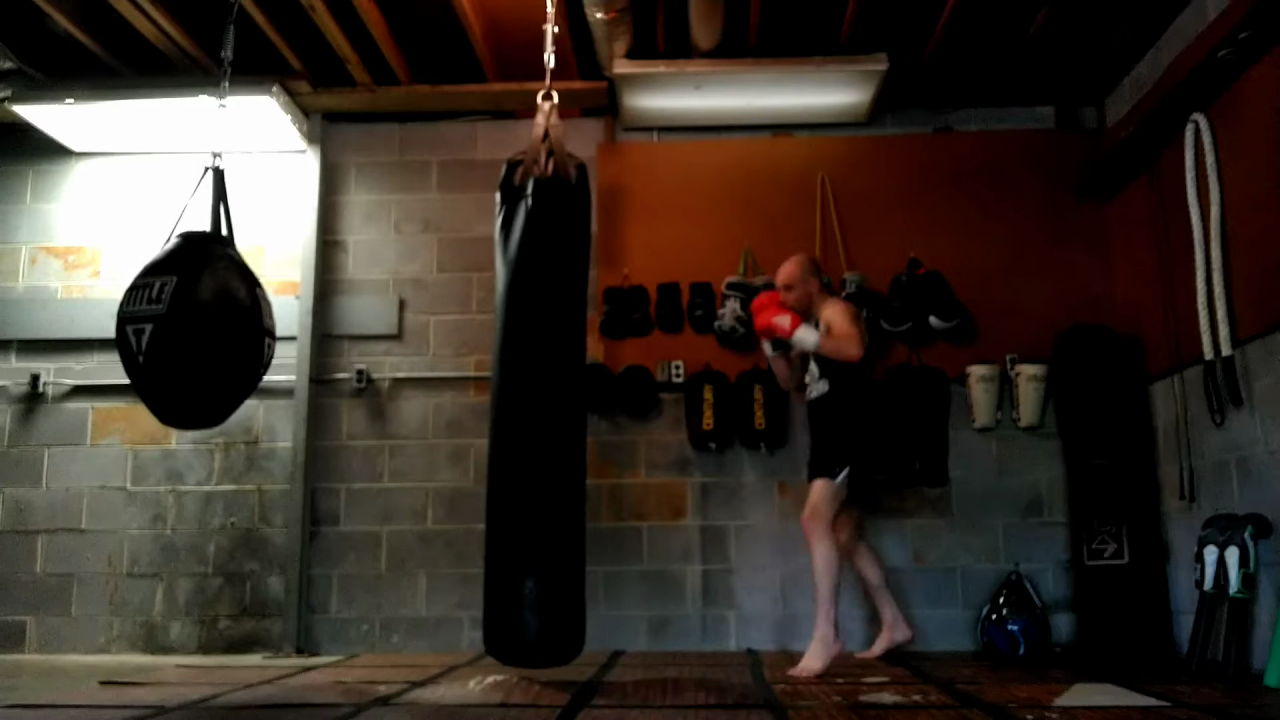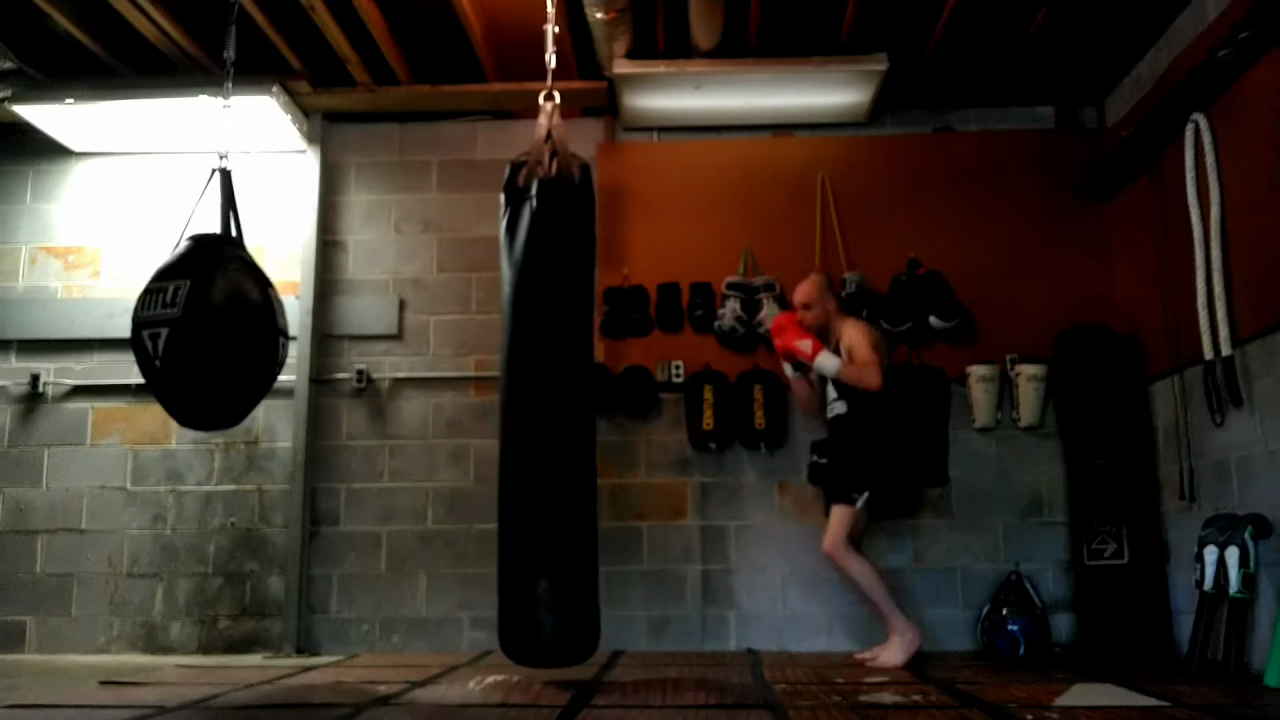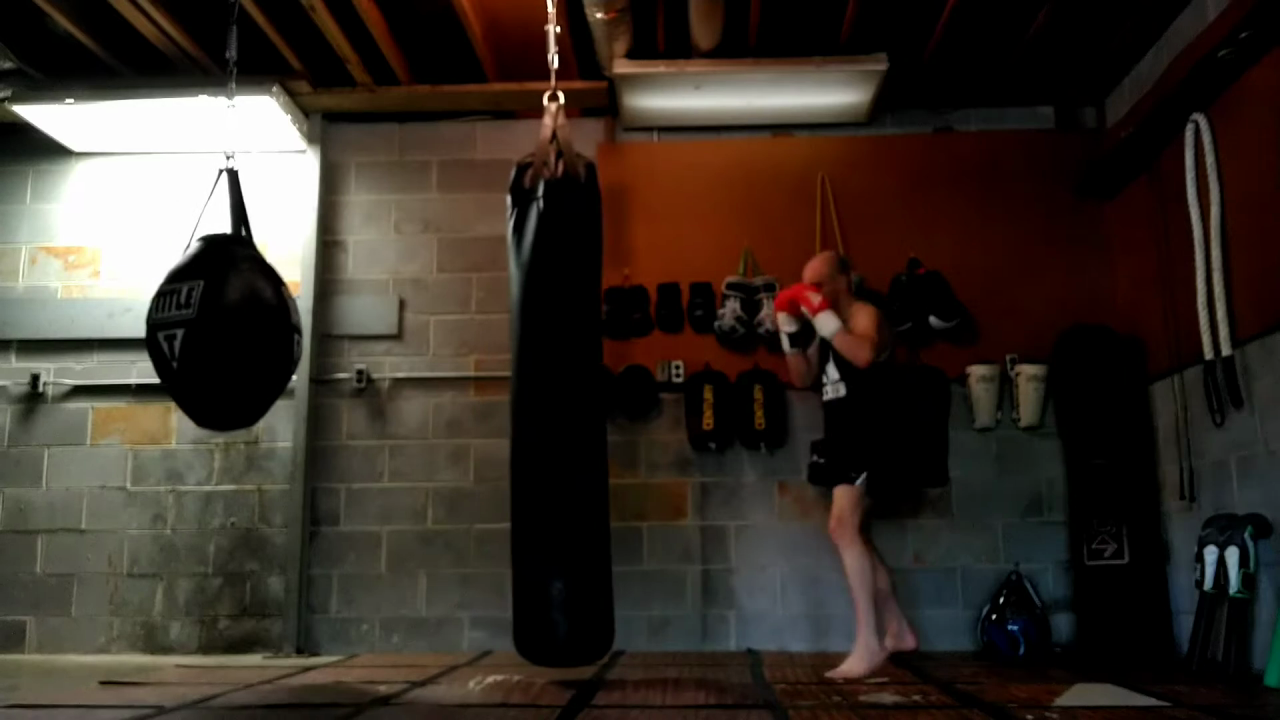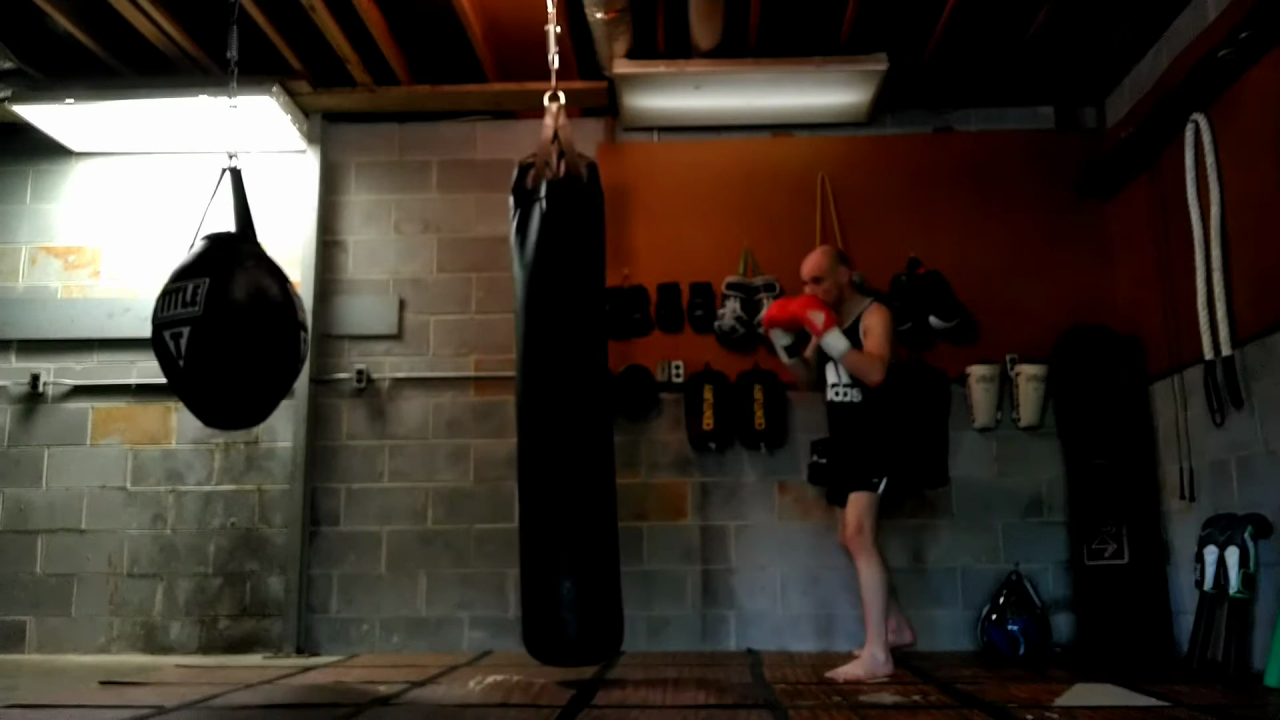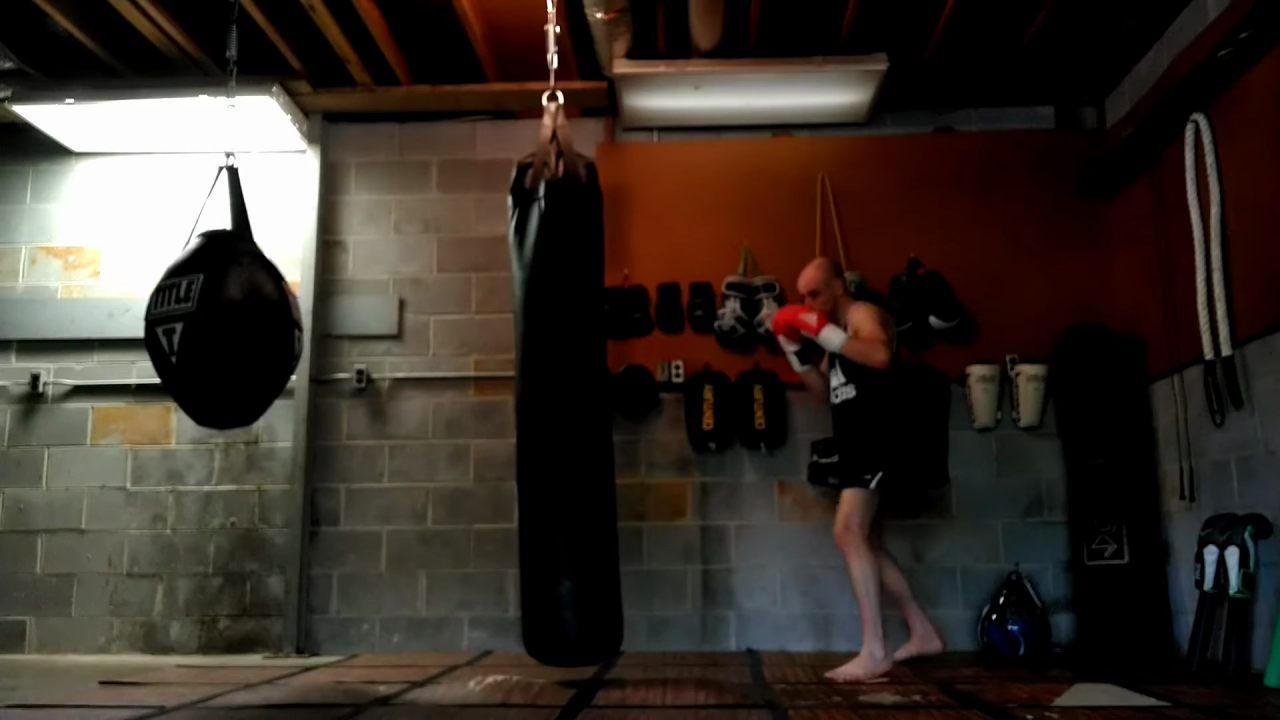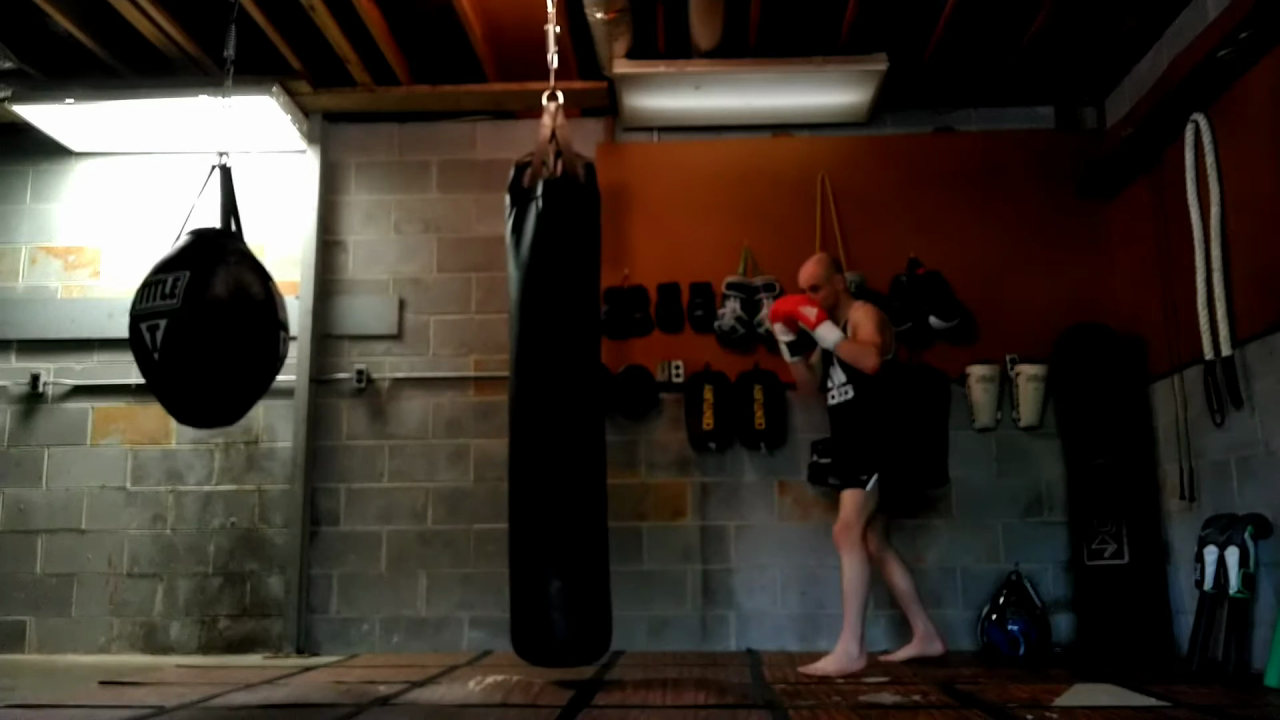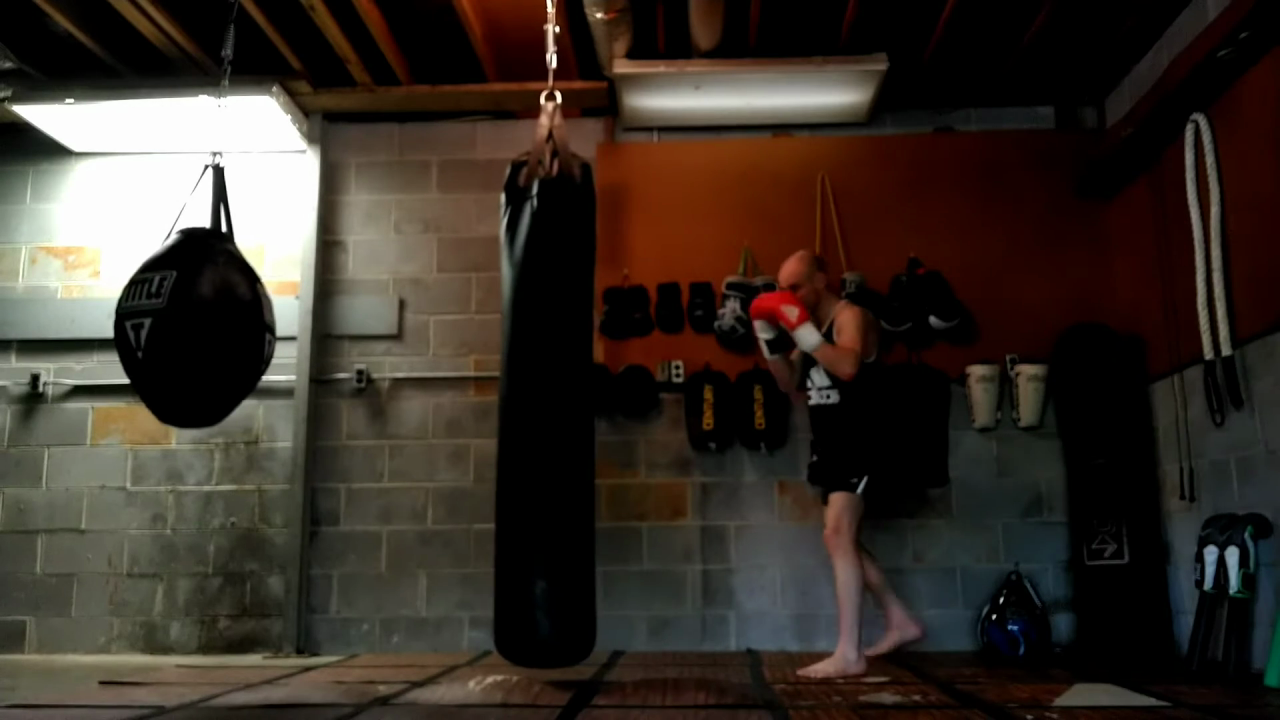
dt=0.3s
person 1, frame 1
left shoulder: (836, 310)
right shoulder: (812, 326)
left elbow: (853, 349)
right elbow: (790, 380)
left wrist: (795, 329)
right wrist: (772, 339)
left hip: (847, 436)
right hip: (832, 437)
left knee: (814, 520)
right knee: (845, 536)
left ankle: (825, 637)
right ankle: (893, 623)
person 1, frame 2
left shoulder: (857, 332)
right shoulder: (829, 343)
left elbow: (873, 379)
right elbow: (811, 404)
left wrist: (816, 355)
right wrist: (792, 359)
left hip: (868, 455)
right hip: (851, 458)
left knee: (834, 546)
right knee: (844, 549)
left ankle: (901, 629)
right ankle: (900, 633)
person 1, frame 3
left shoulder: (864, 314)
right shoulder: (827, 323)
left elbow: (864, 356)
right elbow: (803, 377)
left wrist: (821, 315)
right wrist: (790, 322)
left hip: (865, 439)
right hip: (842, 442)
left knee: (841, 527)
right knee: (856, 538)
left ankle: (867, 645)
right ankle: (898, 631)
person 1, frame 4
left shoulder: (874, 315)
right shoulder: (825, 320)
left elbow: (876, 373)
right elbow: (806, 374)
left wrist: (827, 333)
right wrist: (784, 337)
left hip: (872, 441)
right hip: (844, 444)
left knee: (857, 535)
right knee: (853, 540)
left ankle: (876, 656)
right ankle: (895, 625)
person 1, frame 5
left shoulder: (864, 314)
right shoulder: (837, 329)
left elbow: (880, 356)
right elbow: (824, 390)
left wrist: (819, 330)
right wrist: (795, 346)
left hip: (877, 445)
right hip: (857, 449)
left knee: (849, 534)
right knee: (863, 545)
left ankle: (874, 651)
right ankle: (923, 633)
person 1, frame 6
left shoulder: (864, 315)
right shoulder: (834, 325)
left elbow: (870, 361)
right elbow: (809, 384)
left wrist: (819, 326)
right wrist: (789, 336)
left hip: (875, 443)
right hip: (855, 446)
left knee: (847, 532)
right knee: (874, 545)
left ankle: (850, 649)
right ankle: (925, 636)
person 1, frame 7
left shoulder: (848, 316)
right shoulder: (815, 326)
left elbow: (848, 368)
right elbow: (790, 379)
left wrist: (798, 325)
right wrist: (767, 332)
left hip: (856, 444)
right hip: (831, 447)
left knee: (837, 536)
right knee: (846, 543)
left ankle: (849, 653)
right ankle: (899, 620)
